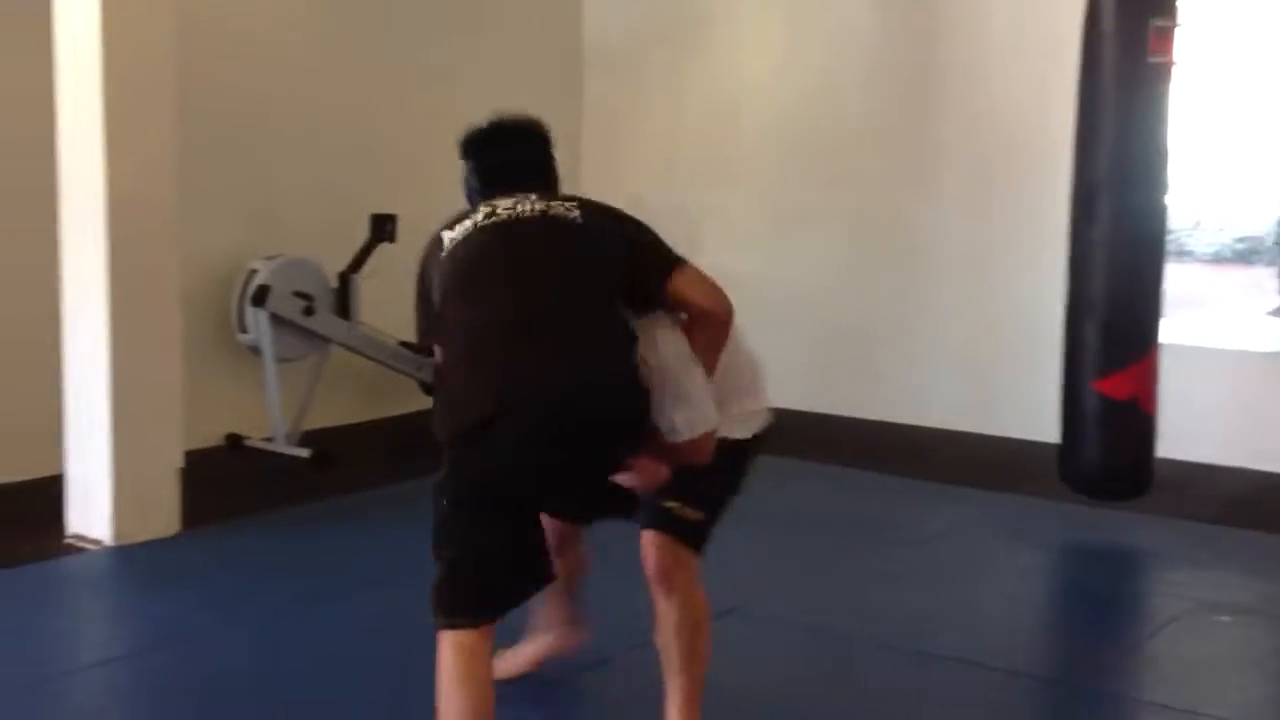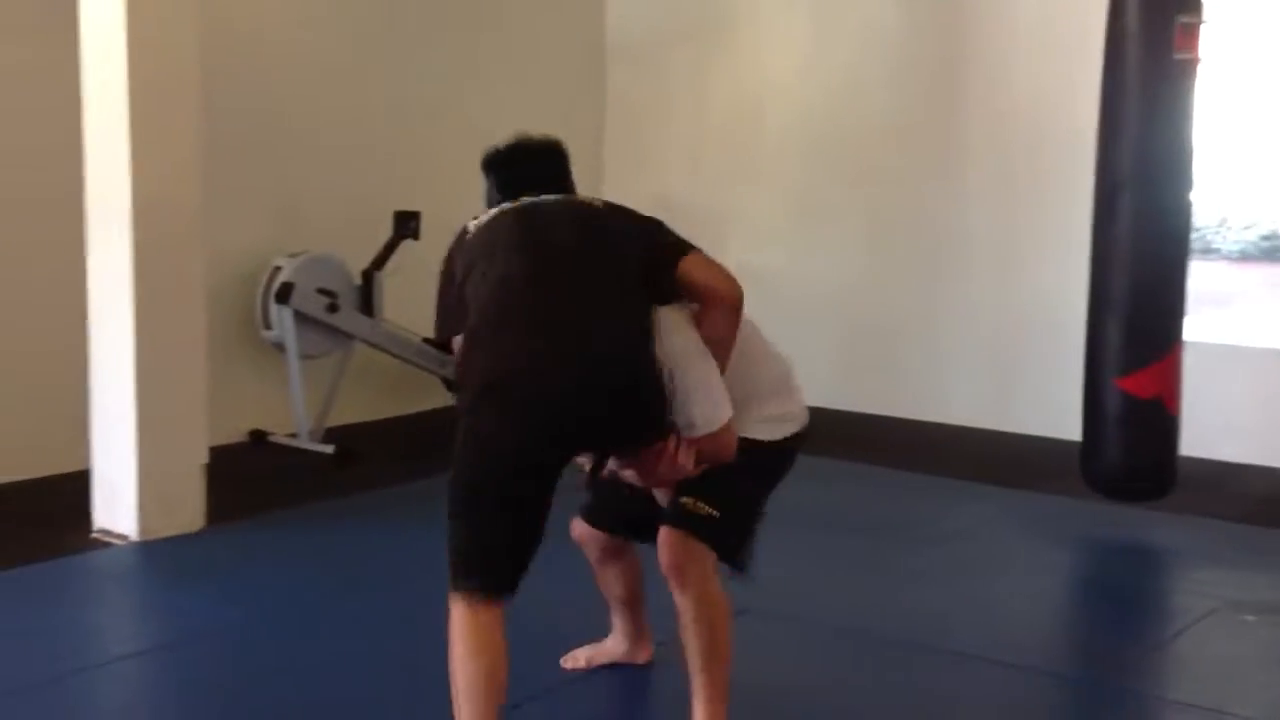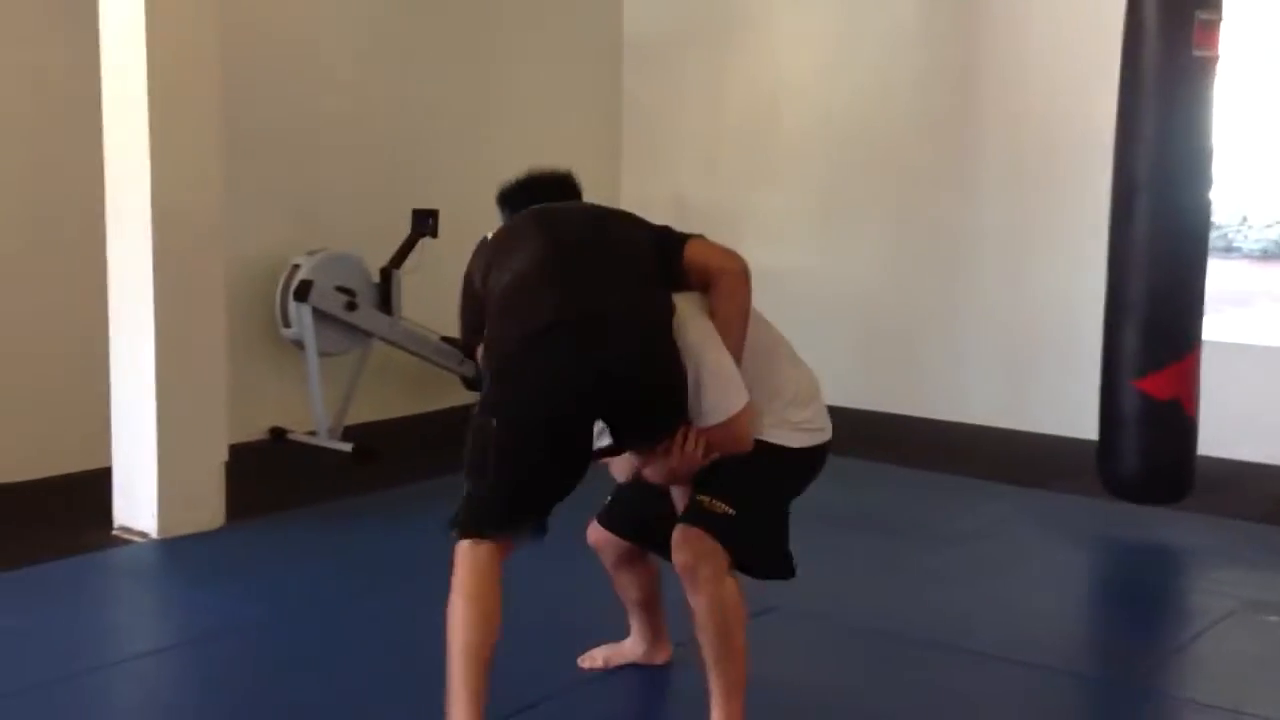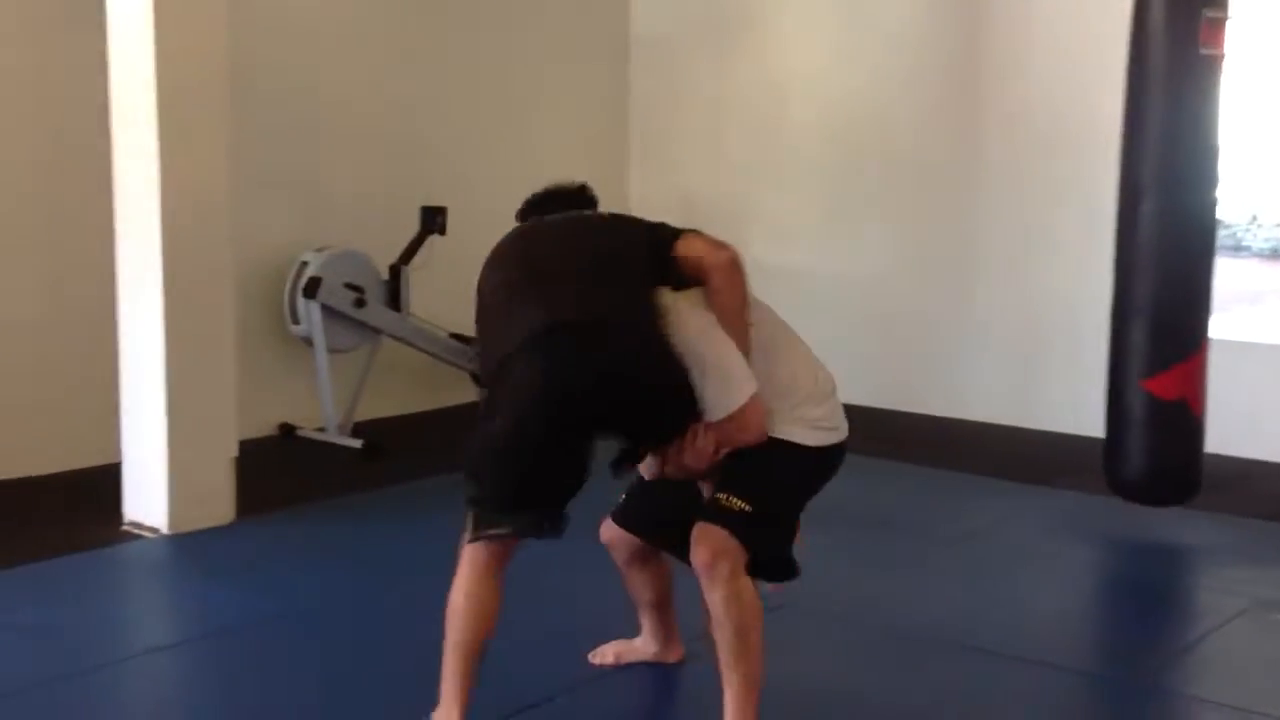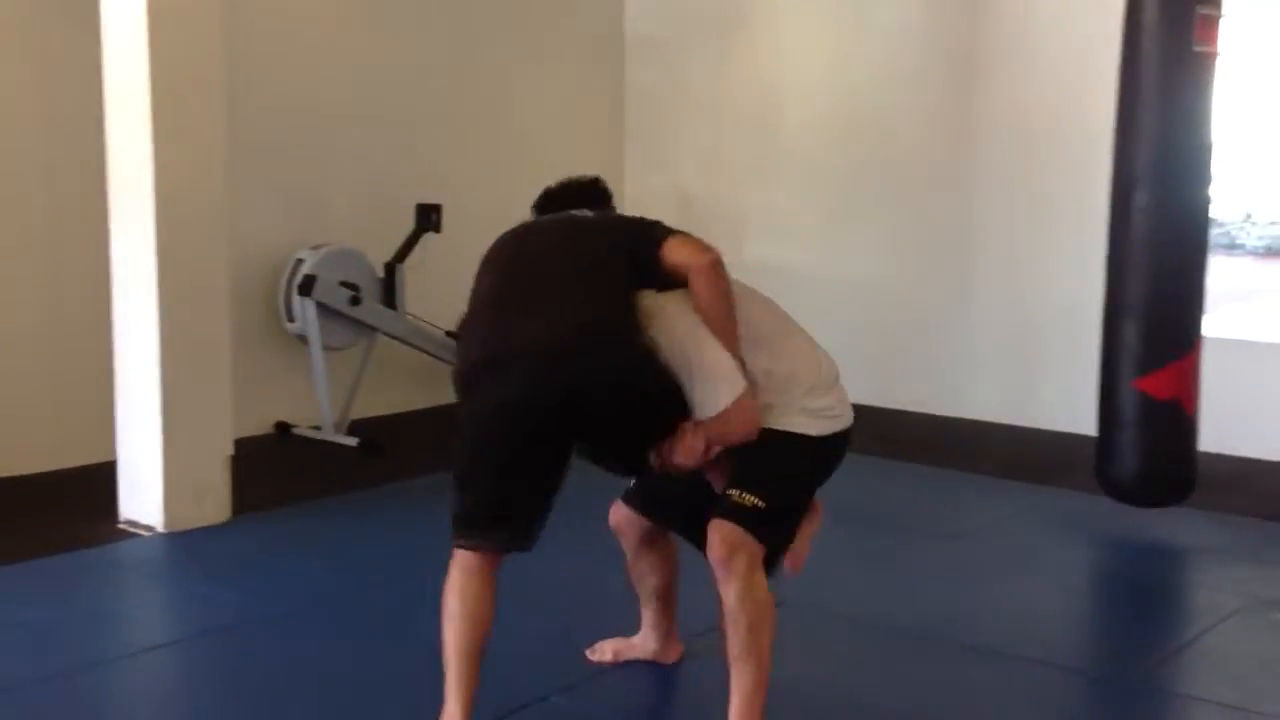
dt=0.1s
person 1, frame 1
left shoulder: (446, 246)
right shoulder: (602, 223)
right elbow: (712, 308)
left hip: (493, 421)
right hip: (606, 413)
left knee: (463, 621)
person 1, frame 2
left shoulder: (470, 243)
right shoulder: (617, 222)
right elbow: (722, 291)
left hip: (509, 394)
right hip: (616, 373)
left knee: (475, 597)
person 1, frame 3
left shoulder: (492, 252)
right shoulder: (624, 228)
left elbow: (488, 351)
right elbow: (728, 268)
left hip: (537, 352)
right hip: (636, 344)
left knee: (480, 542)
person 1, frame 4
left shoulder: (507, 253)
right shoulder: (630, 232)
right elbow: (718, 259)
left hip: (528, 363)
right hip: (624, 346)
left knee: (486, 544)
person 1, frame 5
left shoulder: (505, 254)
right shoulder: (624, 232)
right elbow: (701, 263)
left hip: (498, 378)
right hip: (603, 360)
left knee: (476, 551)
person 2, frame 1
left shoulder: (650, 342)
left elbow: (694, 449)
left hip: (722, 424)
left knee: (663, 554)
right knee: (551, 513)
right ankle: (558, 628)
person 2, frame 2
left shoulder: (660, 336)
left elbow: (719, 444)
right wrist: (649, 468)
left hip: (758, 426)
left knee: (681, 552)
right knee: (593, 530)
right ankle: (630, 639)
person 2, frame 3
left shoulder: (674, 325)
left elbow: (735, 435)
right elbow: (625, 465)
left wrist: (667, 464)
right wrist: (663, 464)
left hip: (780, 433)
left knee: (694, 550)
right knee: (607, 535)
right ankle: (647, 641)
person 2, frame 4
left shoulder: (674, 322)
left elbow: (743, 424)
right wrist: (662, 455)
left hip: (799, 430)
right hip: (728, 426)
left knee: (714, 548)
right knee: (622, 532)
right ankle: (658, 639)
person 2, frame 5
left shoulder: (664, 322)
left elbow: (737, 421)
left wrist: (682, 440)
right wrist: (684, 443)
left hip: (803, 421)
left knee: (728, 546)
right knee: (629, 518)
right ankle: (658, 637)
